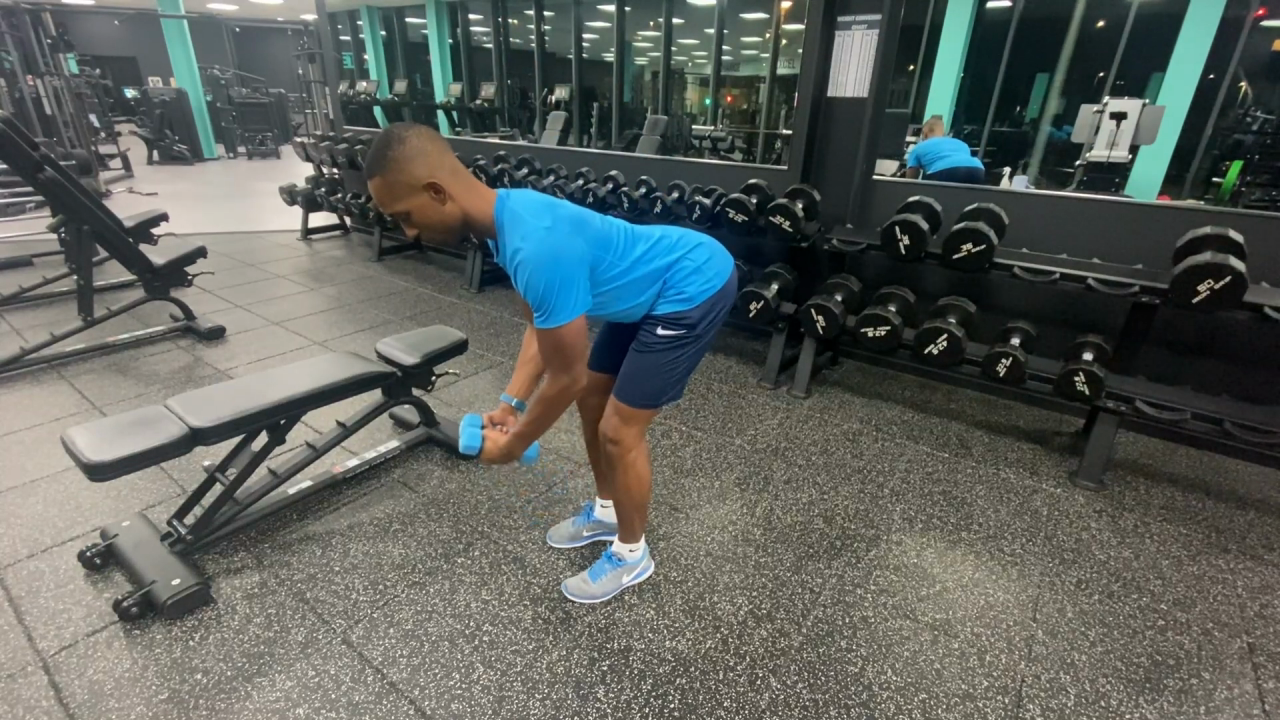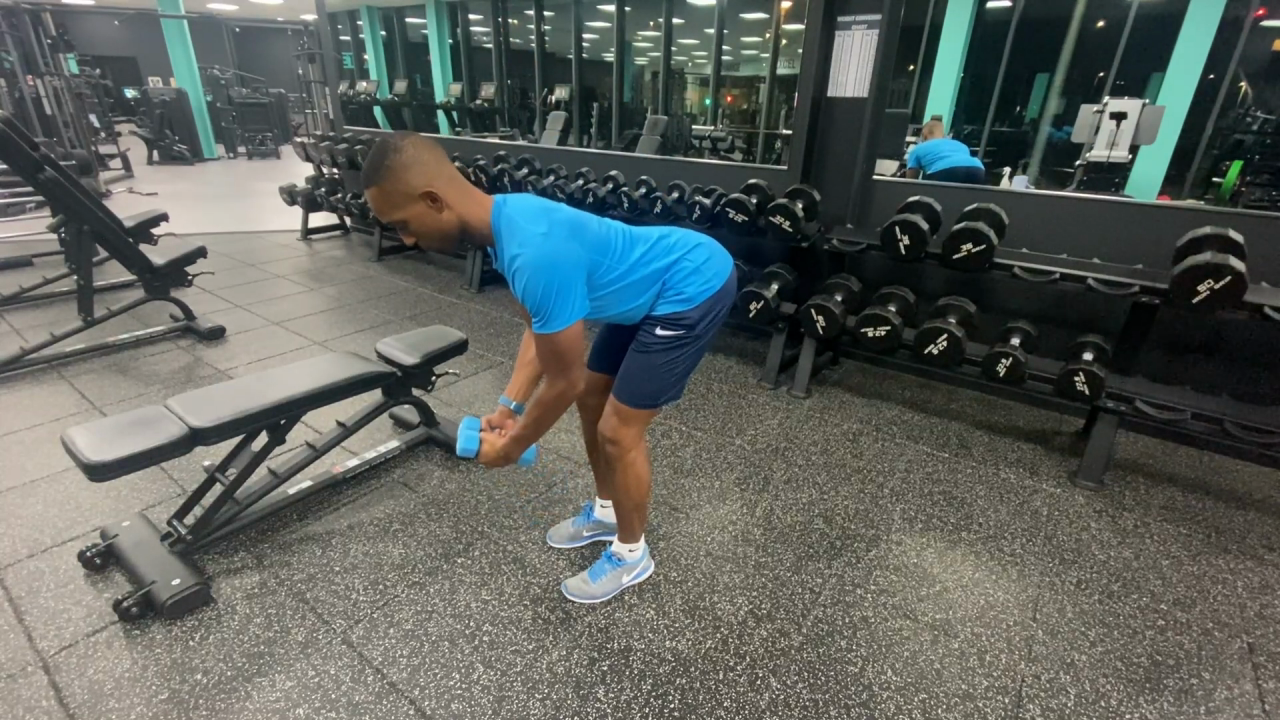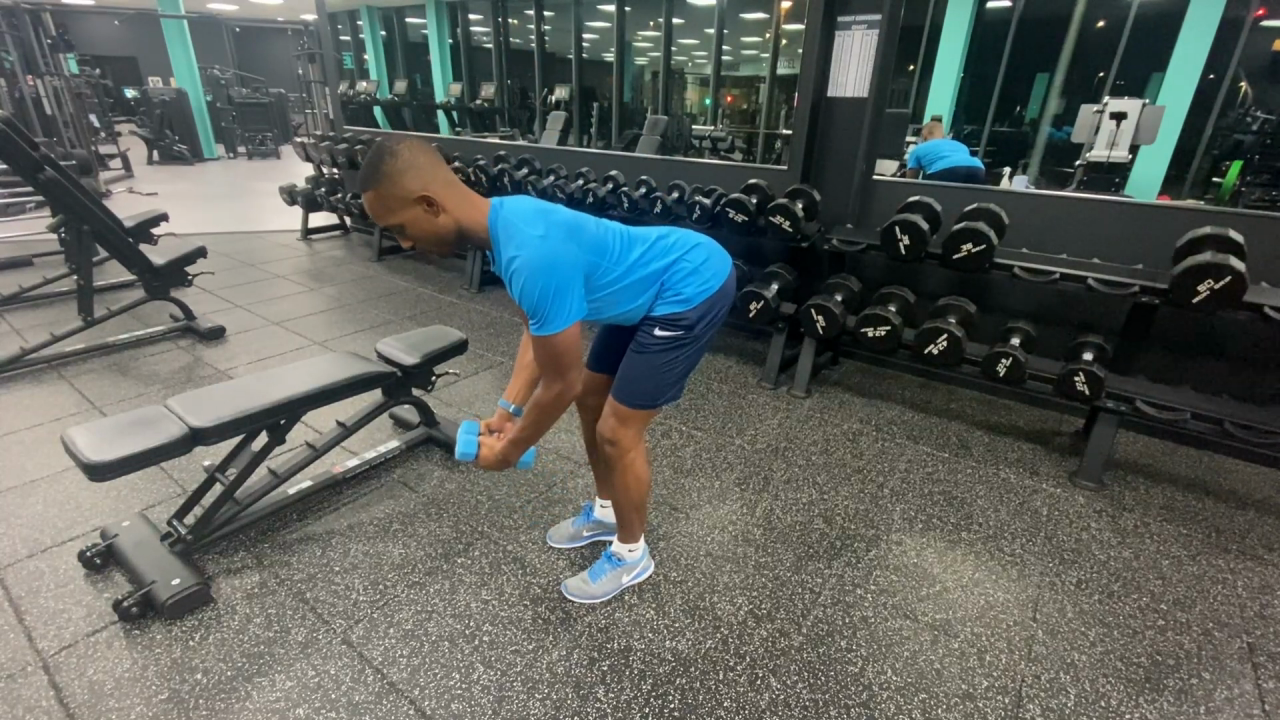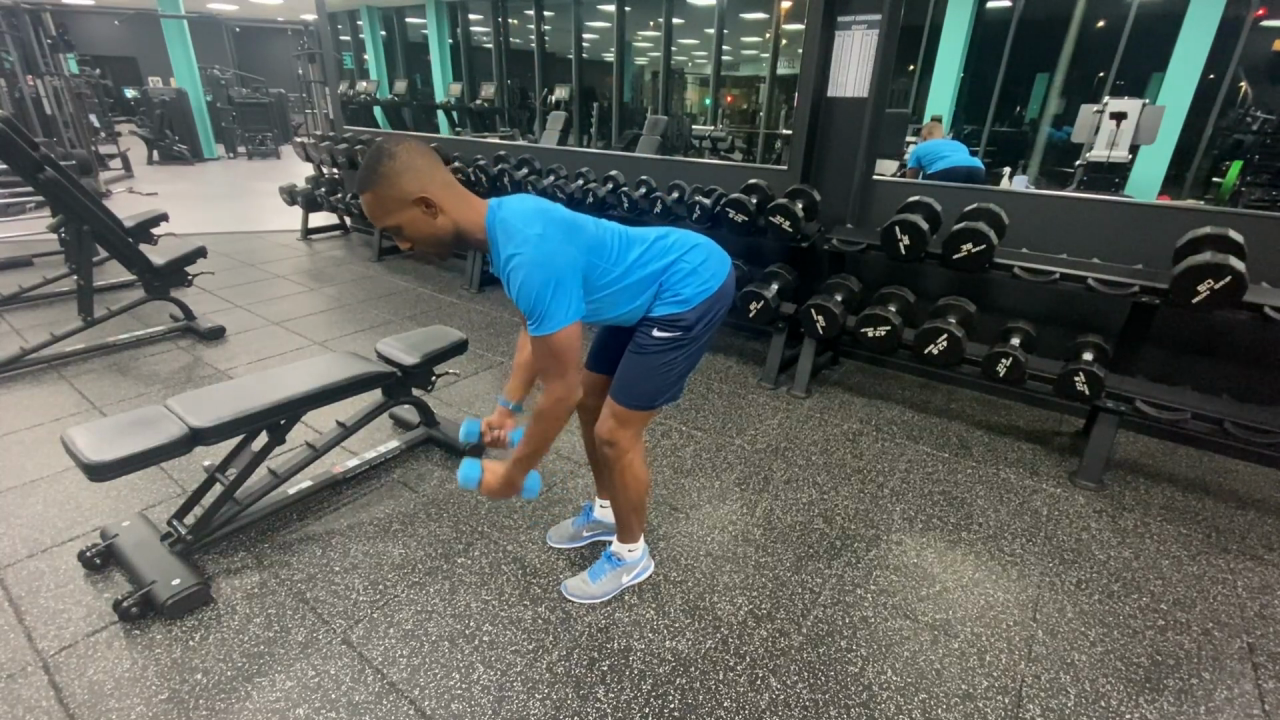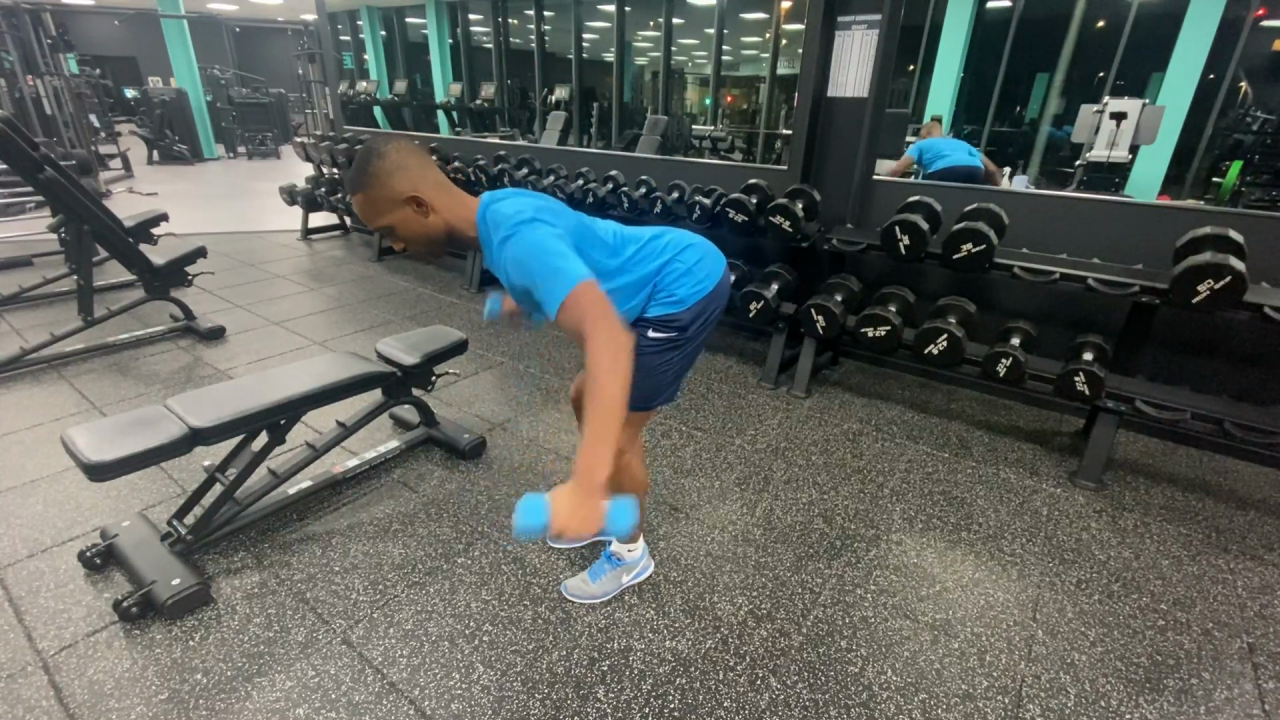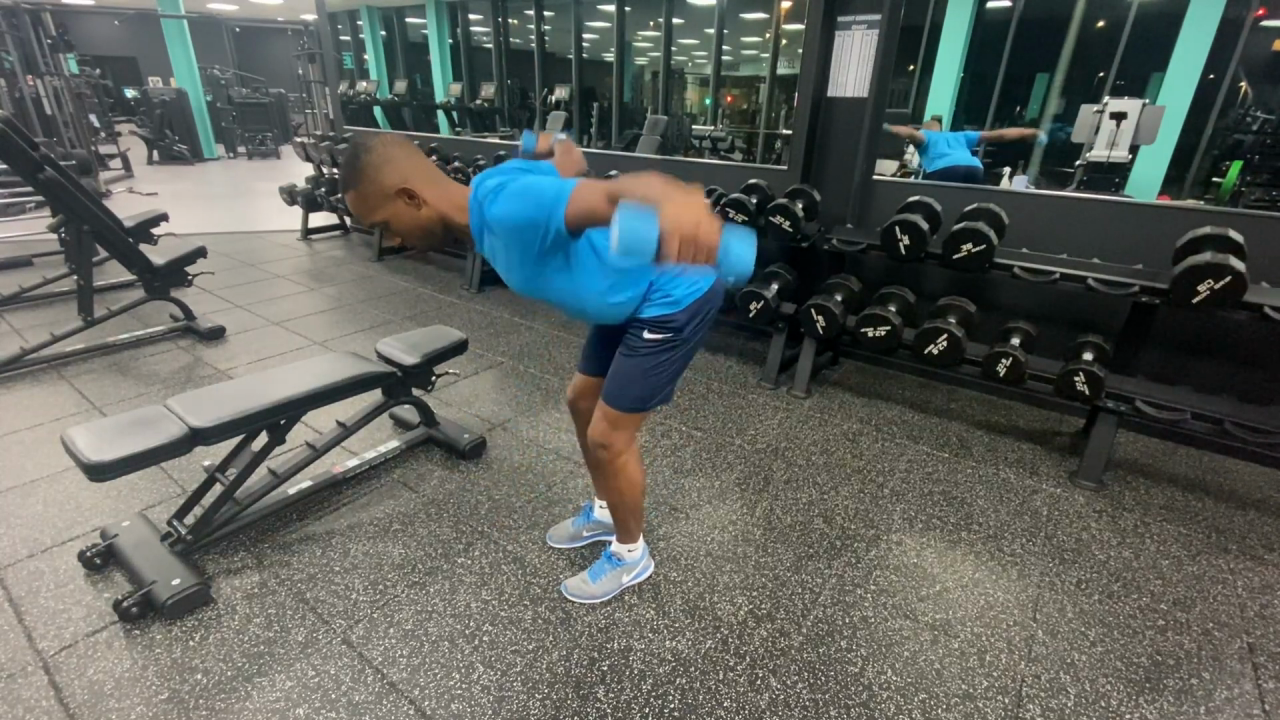
dt=0.3s
person 1, frame 1
left shoulder: (538, 247)
right shoulder: (508, 215)
left elbow: (566, 378)
right elbow: (543, 327)
left wrist: (513, 445)
right wrist: (511, 404)
left hip: (692, 288)
right hip: (653, 286)
left knee: (619, 429)
right knee: (593, 399)
left ankle: (631, 554)
right ankle: (606, 511)
person 1, frame 2
left shoulder: (536, 252)
right shoulder: (506, 219)
left elbow: (563, 381)
right elbow: (541, 328)
left wrist: (510, 448)
right wrist: (509, 407)
left hip: (692, 289)
right hip: (653, 286)
left knee: (618, 430)
right knee: (592, 399)
left ankle: (631, 554)
right ankle: (606, 512)
person 1, frame 3
left shoulder: (533, 254)
right shoulder: (504, 220)
left elbow: (560, 384)
right elbow: (540, 329)
left wrist: (509, 451)
right wrist: (508, 410)
left hip: (691, 288)
right hip: (654, 284)
left knee: (617, 430)
right knee: (591, 399)
left ankle: (631, 553)
right ankle: (606, 511)
person 1, frame 4
left shoulder: (530, 252)
right shoulder: (503, 219)
left elbow: (562, 391)
right elbow: (540, 320)
left wrist: (511, 474)
right wrist: (508, 407)
left hip: (690, 288)
right hip: (651, 284)
left knee: (615, 431)
right knee: (593, 402)
left ankle: (631, 554)
right ankle: (605, 512)
person 1, frame 5
left shoulder: (516, 236)
right shoulder: (495, 211)
left elbow: (610, 340)
left wrist: (587, 484)
right wrist: (520, 302)
left hip: (684, 289)
right hip: (649, 285)
left knee: (612, 431)
right knee: (586, 400)
left ankle: (630, 554)
right ankle: (607, 513)
person 1, frame 6
left shoulder: (506, 205)
right shoulder: (486, 203)
left elbow: (626, 194)
right elbow: (571, 168)
left wrist: (680, 210)
right wrist: (554, 146)
left hip: (677, 291)
right hip: (637, 291)
left knee: (608, 435)
right knee: (583, 400)
left ankle: (631, 554)
right ankle: (604, 512)
